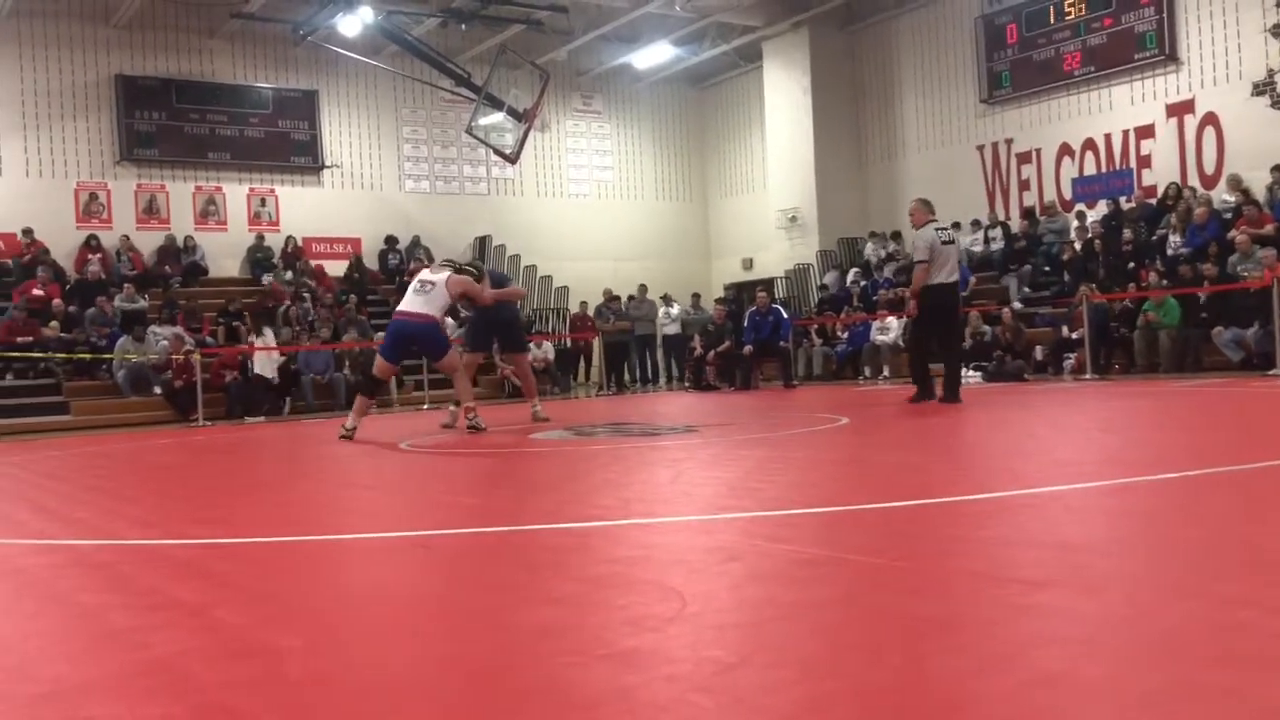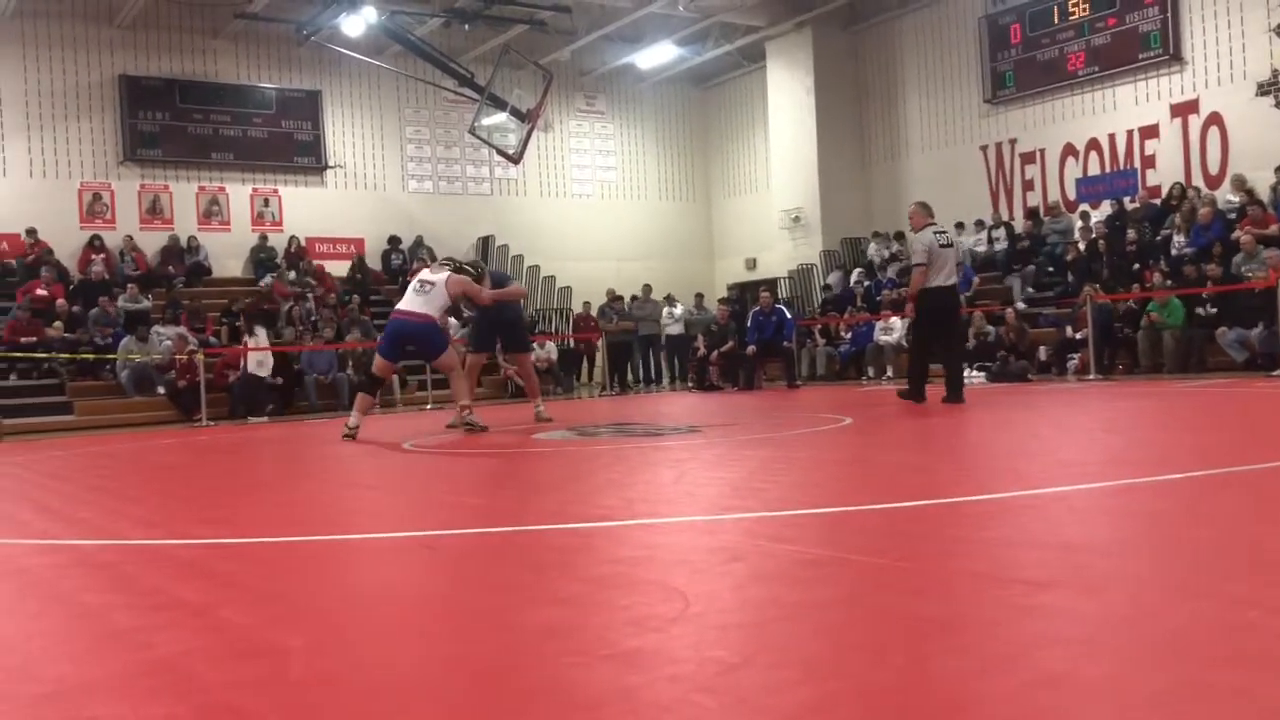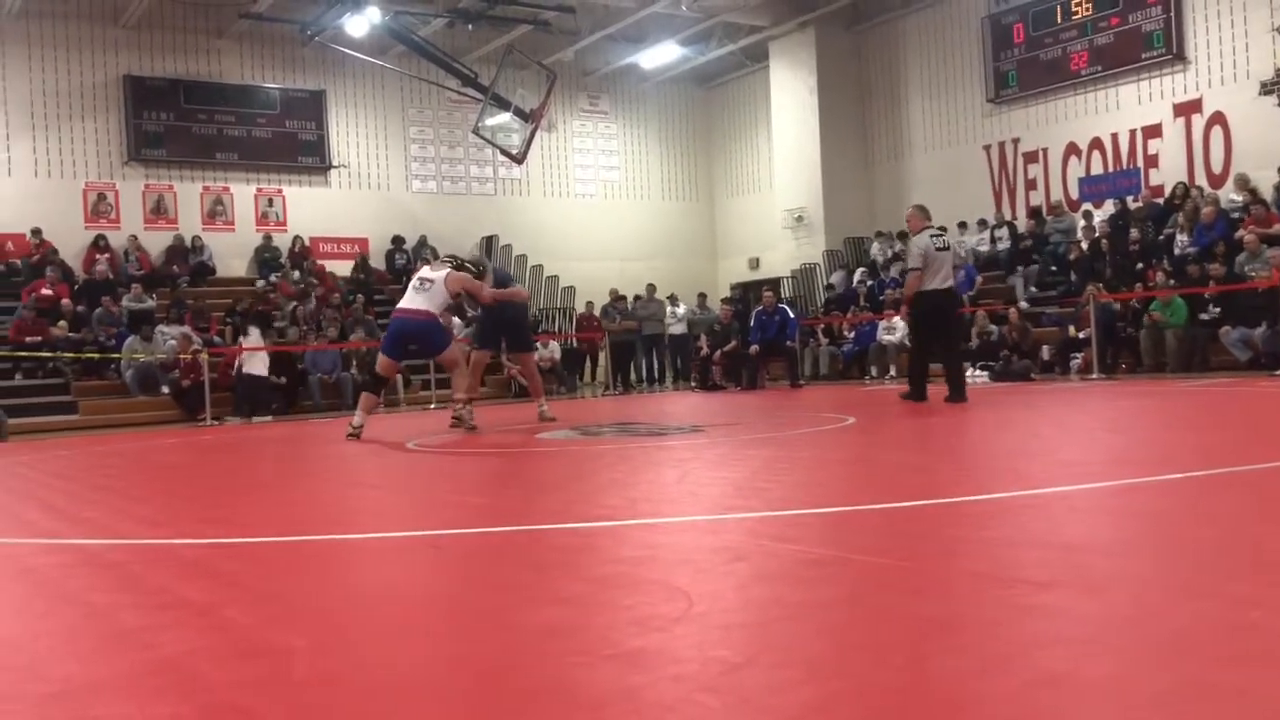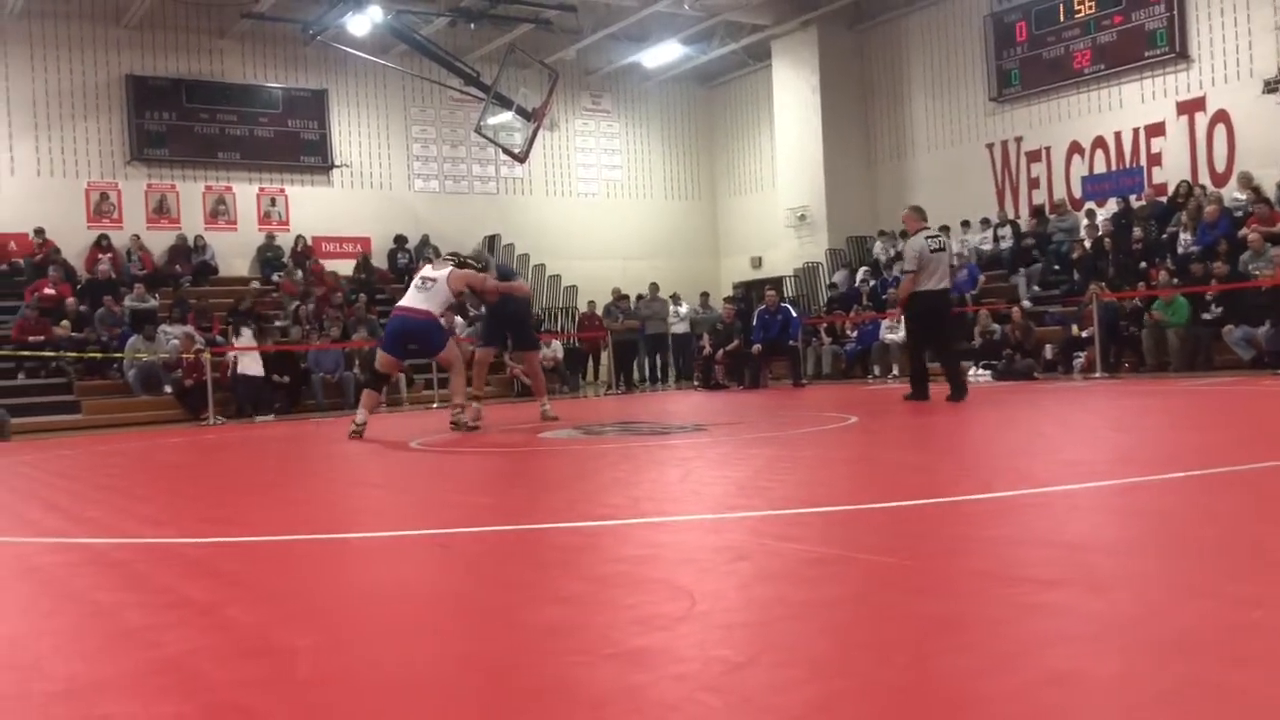
dt=0.1s
person 1, frame 1
left shoulder: (922, 235)
right shoulder: (950, 232)
left elbow: (921, 269)
left wrist: (913, 296)
left hip: (931, 294)
right hip: (952, 291)
left knee: (918, 343)
right knee: (951, 343)
left ankle: (924, 389)
right ankle: (951, 391)
person 1, frame 2
left shoulder: (920, 238)
right shoulder: (948, 236)
left elbow: (919, 272)
left wrist: (911, 299)
left hip: (929, 296)
right hip: (951, 294)
left knee: (920, 346)
right knee: (951, 345)
left ankle: (916, 390)
right ankle: (955, 391)
person 1, frame 3
left shoulder: (917, 242)
right shoulder: (946, 238)
left elbow: (914, 276)
right elbow: (954, 268)
left wrist: (906, 302)
left hip: (926, 299)
right hip: (947, 297)
left knee: (920, 348)
right knee: (950, 346)
left ankle: (918, 391)
right ankle: (957, 390)
person 1, frame 4
left shoulder: (913, 243)
right shoulder: (942, 239)
left elbow: (909, 278)
right elbow: (950, 270)
left wrist: (900, 303)
left hip: (920, 299)
right hip: (942, 297)
left knee: (916, 347)
right knee: (945, 345)
left ankle: (920, 390)
right ankle: (958, 387)
person 2, frame 1
left shoulder: (422, 273)
right shoulder: (460, 280)
right elbow: (487, 298)
left hip: (398, 324)
right hip: (426, 326)
left knee: (375, 380)
right knee: (457, 370)
left ankle: (349, 427)
right ankle: (472, 419)
person 2, frame 2
left shoulder: (422, 273)
right shoulder: (459, 280)
right elbow: (485, 298)
left hip: (396, 322)
right hip: (423, 326)
left knee: (374, 378)
right knee: (454, 369)
left ankle: (352, 426)
right ankle: (468, 416)
person 2, frame 3
left shoulder: (423, 270)
right shoulder: (458, 277)
right elbow: (486, 296)
left hip: (398, 321)
right hip: (425, 323)
left knee: (378, 378)
right knee: (457, 365)
left ankle: (356, 426)
right ankle: (461, 411)
person 2, frame 4
left shoulder: (425, 268)
right shoulder: (462, 274)
right elbow: (493, 287)
left hip: (398, 319)
right hip: (424, 322)
left knee: (378, 376)
right knee: (456, 364)
left ankle: (359, 425)
right ankle: (458, 416)
person 3, frame 1
left shoulder: (497, 278)
left elbow: (518, 292)
left hip: (507, 320)
right hip: (480, 321)
left knee: (523, 366)
right knee: (468, 364)
person 3, frame 2
left shoulder: (497, 278)
left elbow: (521, 292)
left wrist: (490, 293)
left hip: (510, 319)
right hip: (484, 320)
left knee: (525, 366)
right knee: (472, 365)
person 3, frame 3
left shoulder: (500, 277)
left elbow: (523, 295)
left wrist: (492, 293)
left hip: (515, 318)
right hip: (489, 318)
left knee: (528, 366)
right knee: (476, 362)
person 3, frame 4
left shoulder: (500, 271)
left hip: (519, 316)
right hip: (494, 316)
left knee: (532, 364)
right knee: (480, 359)
left ankle: (544, 407)
